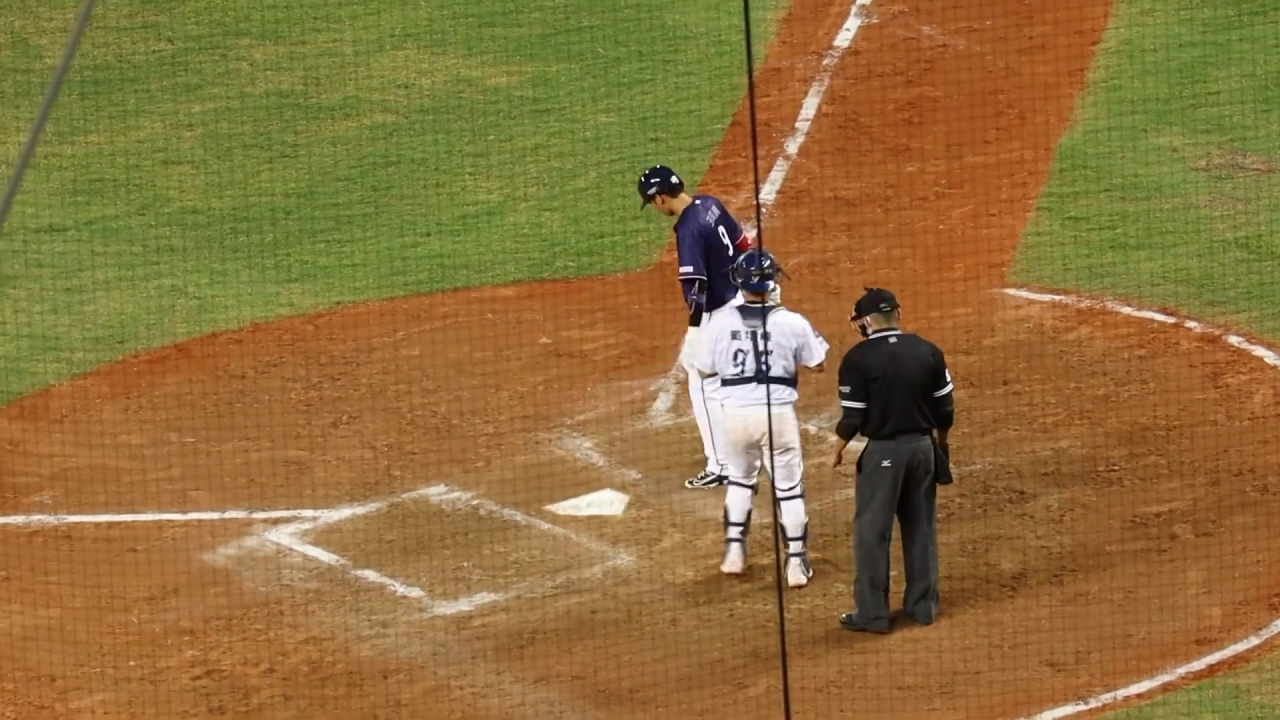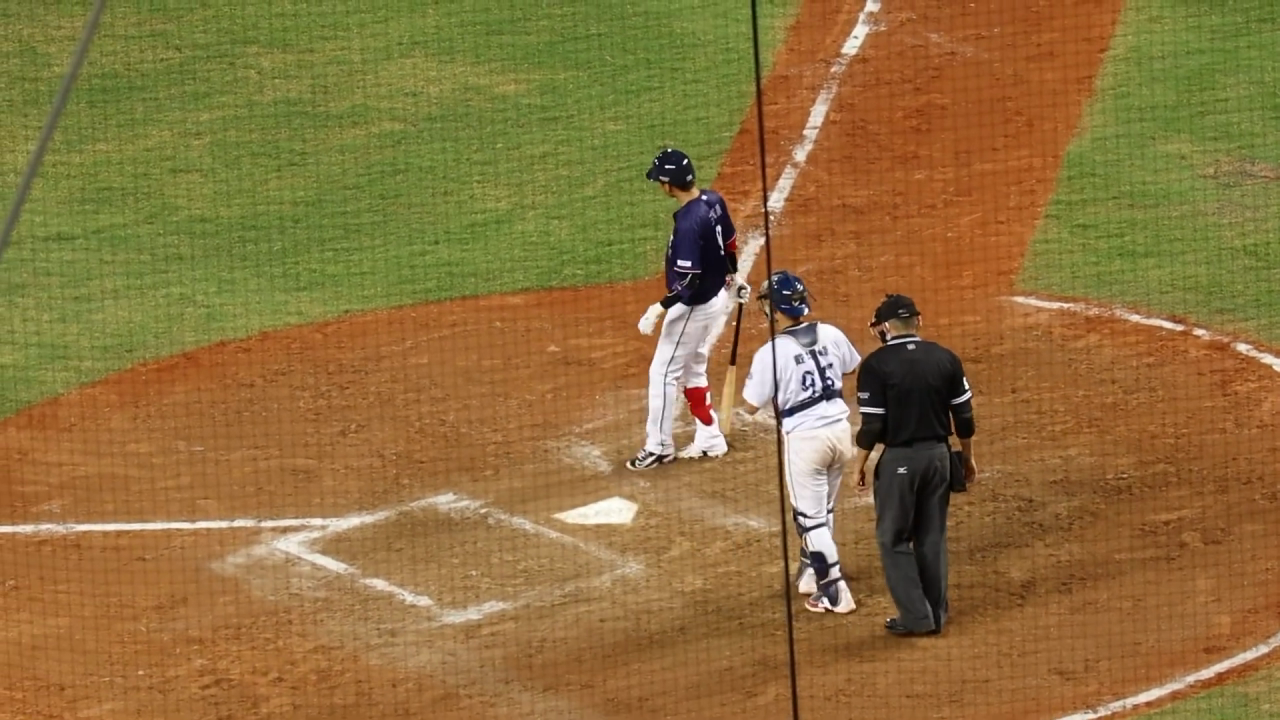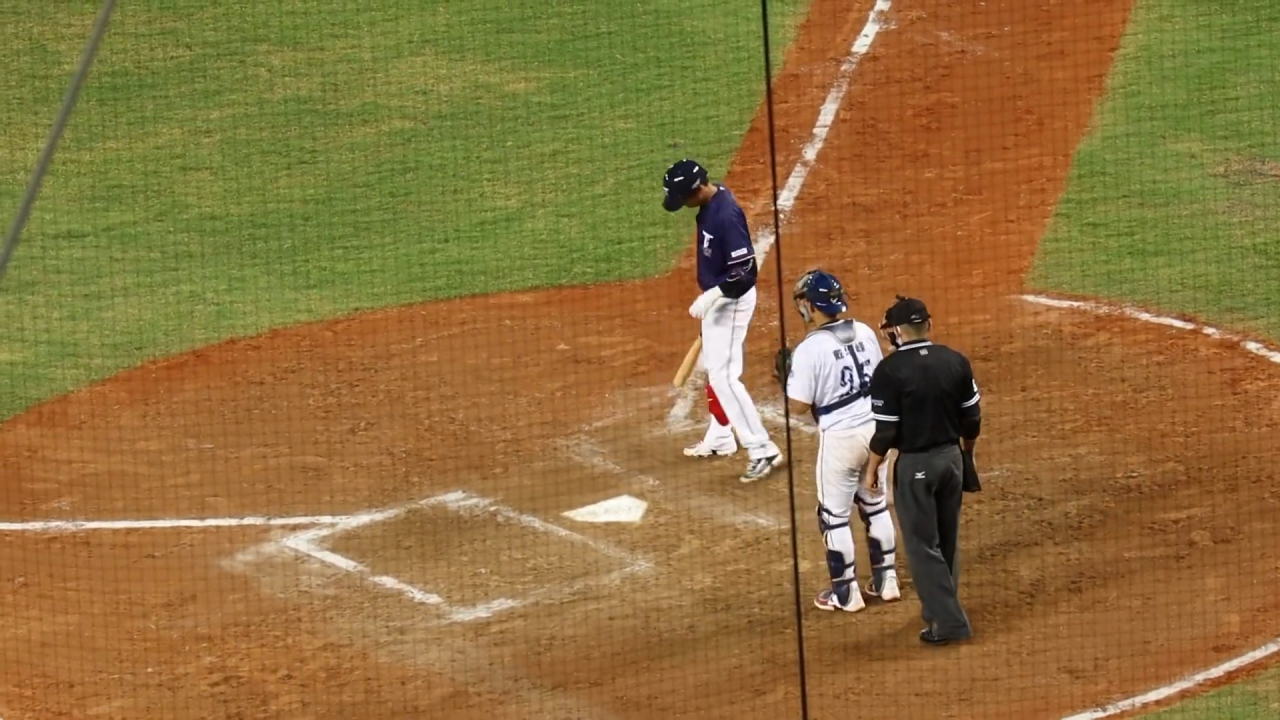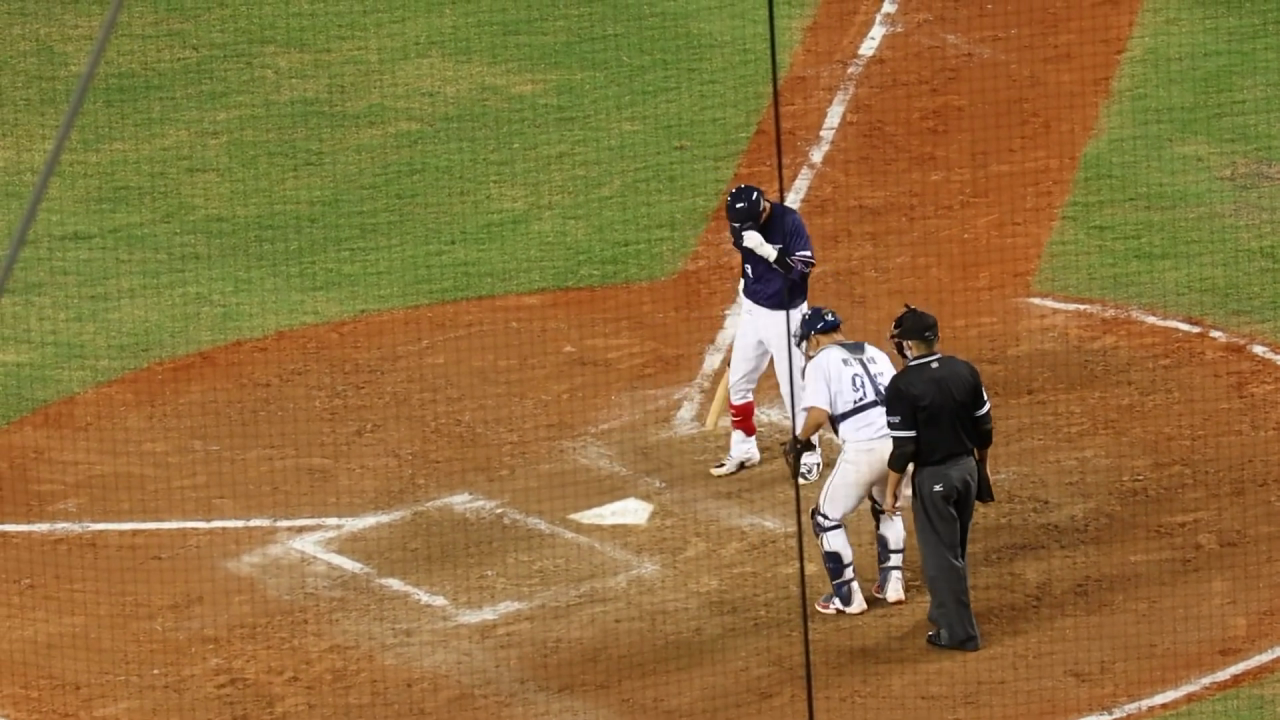
dt=0.5s
person 1, frame 1
left shoulder: (858, 357)
right shoulder: (928, 351)
left elbow: (852, 417)
right elbow: (945, 409)
left wrist: (837, 451)
right wrist: (940, 445)
left hip: (883, 453)
right hip: (922, 448)
left knee: (872, 532)
right knee: (921, 529)
left ankle: (871, 613)
right ankle: (923, 605)
person 1, frame 2
left shoulder: (876, 364)
right shoulder: (946, 358)
left elbow: (872, 425)
right elbow: (964, 416)
left wrist: (859, 464)
right wrist: (966, 457)
left hip: (900, 459)
right hip: (938, 454)
left knee: (894, 539)
right knee: (932, 537)
left ankle: (916, 613)
right ankle: (934, 612)
person 1, frame 3
left shoulder: (890, 369)
right shoulder: (956, 361)
left elbow: (886, 431)
right elbow: (972, 419)
left wrist: (872, 468)
right wrist: (966, 455)
left hip: (915, 464)
right hip: (951, 458)
left knee: (922, 547)
right knee: (946, 542)
left ankle: (949, 622)
right ankle: (940, 611)
person 1, frame 4
left shoulder: (902, 385)
right shoulder: (966, 371)
left elbow: (903, 447)
right elbow: (983, 427)
left wrist: (891, 491)
right wrist: (981, 464)
left hip: (933, 476)
right hip: (967, 469)
left knee: (940, 554)
right knee: (954, 550)
left ankle: (959, 631)
right ankle: (946, 611)
person 2, frame 1
left shoulder: (720, 321)
right shoulder: (792, 321)
left elbow: (703, 370)
right elbow: (818, 365)
left hip: (736, 415)
right hip: (778, 415)
left knee: (740, 482)
right knee: (789, 490)
left ankle: (733, 553)
right ankle: (797, 564)
person 2, frame 2
left shoulder: (771, 352)
right shoulder: (832, 334)
left elbow: (752, 406)
right elbow: (853, 368)
left hip: (805, 439)
right hip: (840, 430)
left knee: (809, 517)
right knee: (823, 509)
left ankle: (834, 593)
right ankle: (813, 575)
person 2, frame 3
left shoulder: (809, 349)
right shoulder: (865, 332)
left elbow: (798, 405)
left wrist: (787, 376)
left hip: (841, 438)
right hip: (876, 429)
left knee: (834, 516)
right knee: (875, 506)
left ankle: (846, 593)
right ankle: (886, 581)
person 2, frame 4
left shoulder: (820, 361)
right shoulder: (876, 354)
left elbow: (817, 415)
left wrist: (799, 441)
left hip: (863, 450)
left knee: (827, 520)
right knee: (888, 511)
left ankle: (847, 596)
right ankle: (892, 583)
person 3, frame 1
left shoulder: (688, 229)
right shoulder: (711, 203)
left elbow: (696, 285)
right elbow: (742, 243)
left wrist: (694, 334)
left hip: (716, 311)
right hip: (733, 300)
left knee: (704, 388)
left ankle: (720, 466)
right ankle: (725, 442)
person 3, frame 2
left shoulder: (688, 222)
right shoulder: (714, 201)
left elbow: (688, 280)
right elbow: (730, 246)
left wrist: (656, 309)
right wrist: (732, 279)
left hip: (695, 305)
right hip: (715, 297)
left knee: (664, 373)
right knee: (693, 370)
left ankle: (658, 446)
right ankle: (710, 439)
person 3, frame 3
left shoulder: (723, 214)
right shoulder: (713, 200)
left elbow: (744, 267)
left wrist: (711, 295)
left hip: (730, 301)
right hip: (720, 296)
left knee: (722, 376)
right knee: (718, 369)
left ankle: (762, 449)
right ankle: (719, 438)
person 3, frame 4
left shoulder: (789, 221)
right shoulder: (744, 223)
left elbow: (803, 268)
left wrist: (767, 251)
left hip: (786, 316)
right hip: (752, 311)
left knee: (792, 387)
right knee: (738, 380)
left ankle: (809, 456)
right ankle: (742, 450)
